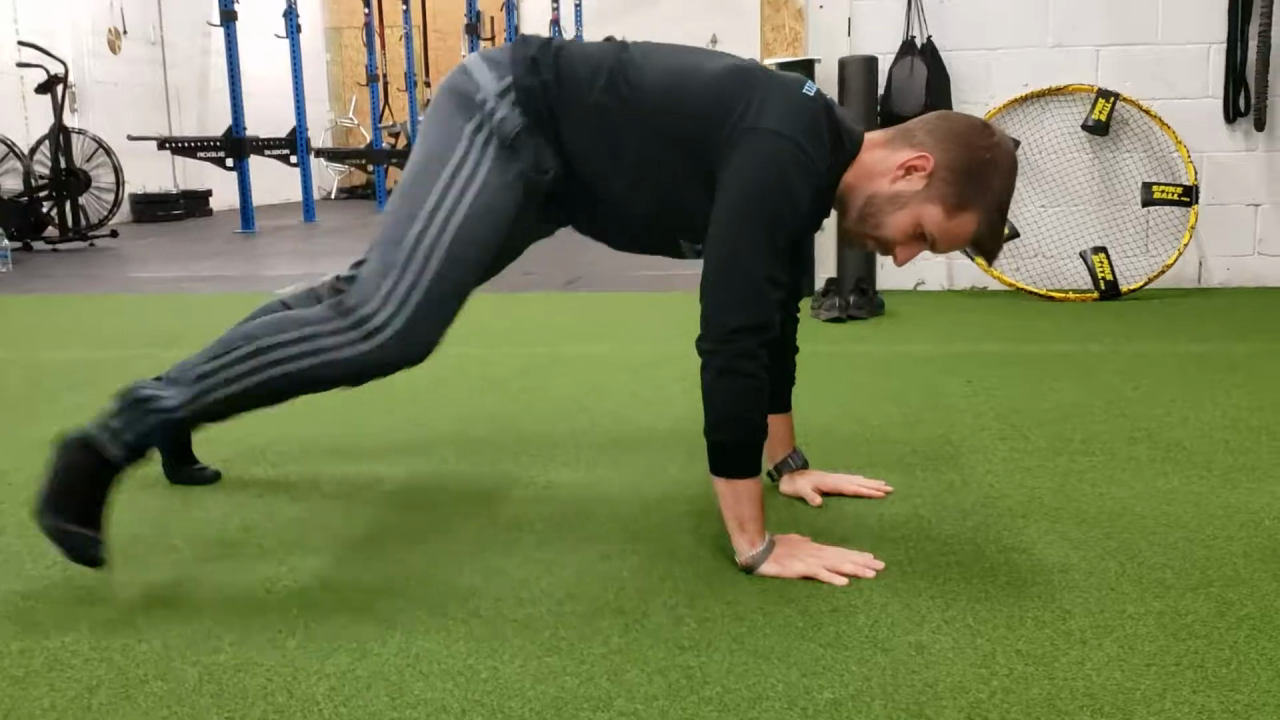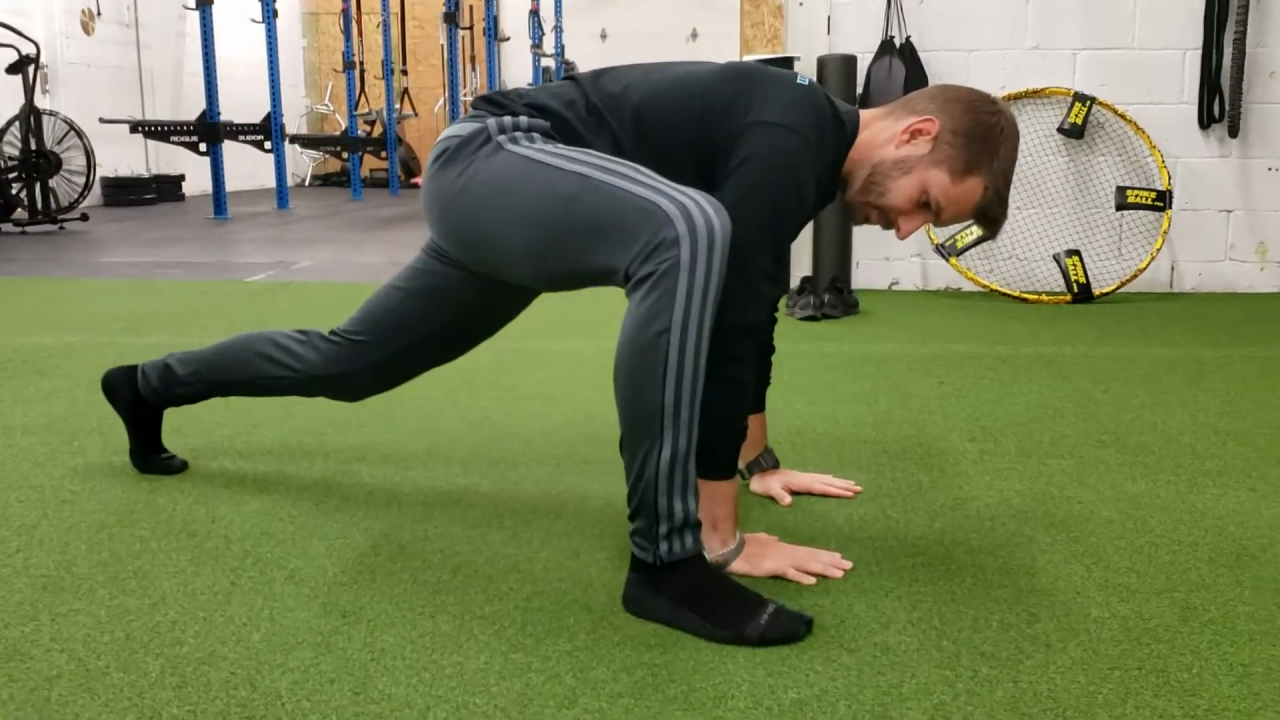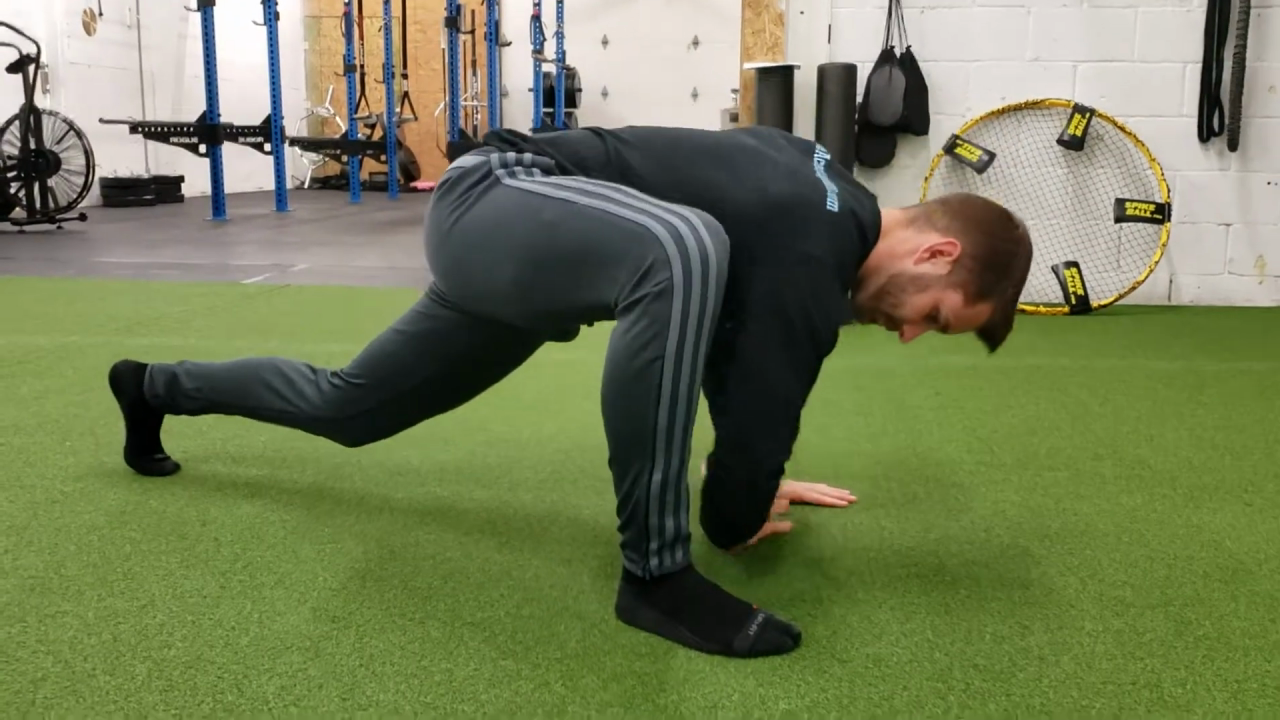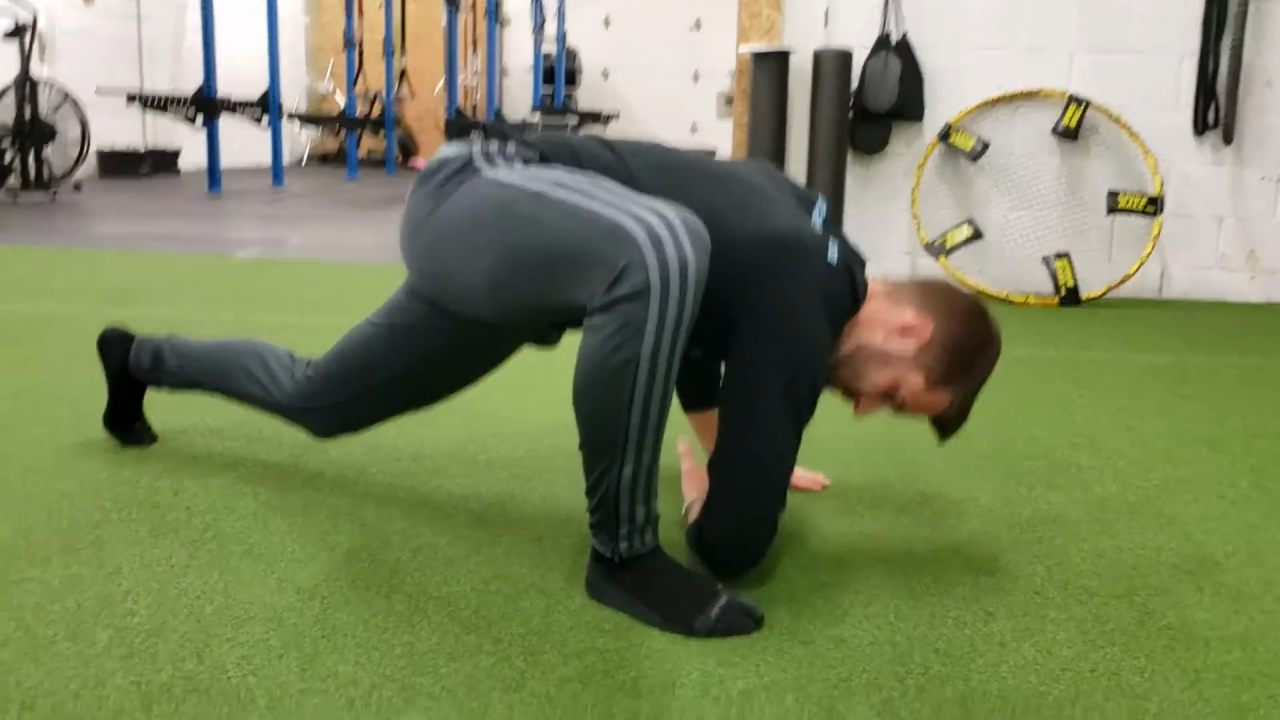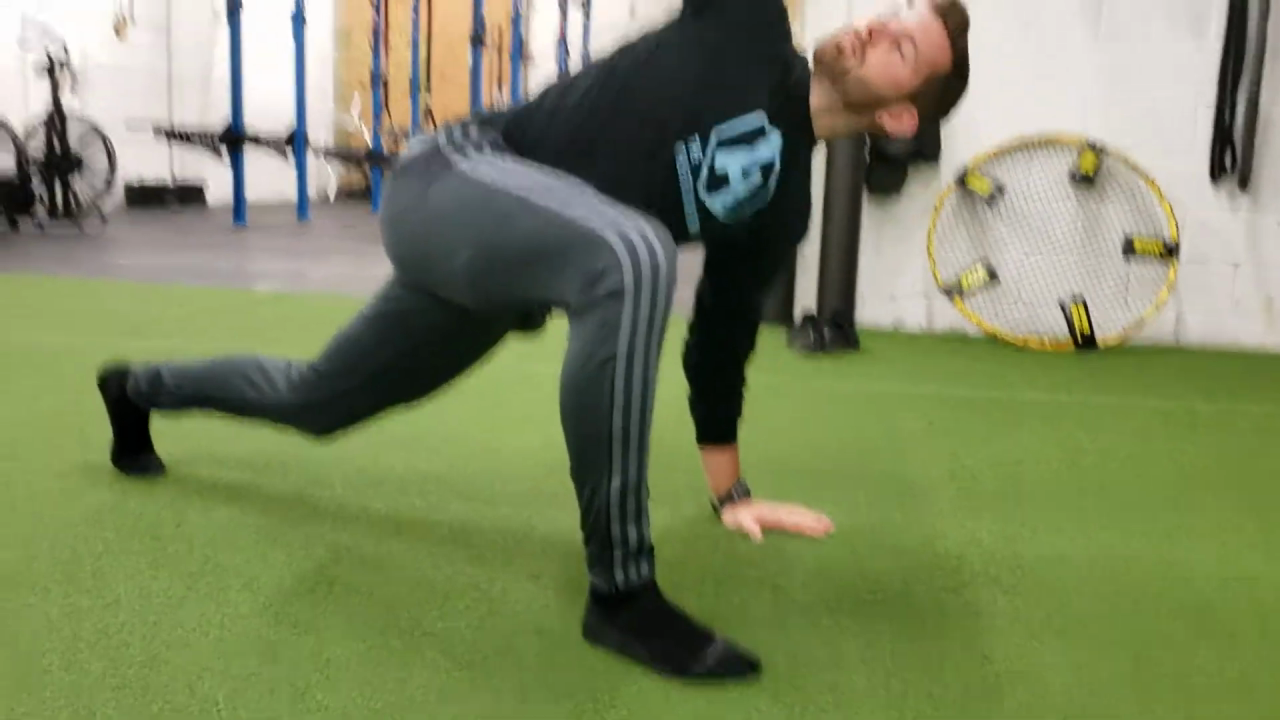
dt=0.7s
person 1, frame 1
left shoulder: (807, 161)
right shoulder: (786, 154)
left elbow: (772, 313)
right elbow: (732, 334)
left wrist: (787, 461)
right wrist: (753, 540)
left hip: (531, 150)
right hip: (507, 114)
left knee: (366, 302)
right knee: (385, 326)
left ankle: (169, 407)
right ankle: (118, 436)
person 1, frame 2
left shoulder: (802, 140)
right shoulder: (789, 142)
left elbow: (747, 310)
right elbow: (725, 325)
left wrist: (759, 459)
right wrist: (719, 537)
left hip: (505, 198)
right hip: (489, 159)
left knee: (349, 364)
right knee: (687, 231)
left ankle: (147, 386)
right ankle: (666, 559)
person 1, frame 3
left shoulder: (826, 198)
right shoulder: (813, 261)
left elbow: (724, 327)
right elbow: (739, 485)
left wrist: (757, 482)
right wrist: (744, 526)
left hip: (499, 234)
right hip: (489, 202)
left knee: (345, 406)
right knee: (683, 250)
left ankle: (154, 388)
right ankle: (655, 571)
person 1, frame 4
left shoulder: (807, 253)
right shoulder: (803, 302)
right elbow: (728, 544)
left wrist: (719, 450)
right wrist: (739, 482)
left hip: (482, 239)
right hip: (466, 200)
left knee: (318, 397)
right knee: (665, 249)
left ankle: (138, 359)
right ankle: (623, 555)
person 1, frame 5
left shoulder: (780, 200)
left elbow: (721, 334)
left wrist: (730, 491)
left hip: (487, 251)
right hip: (450, 179)
left knee: (312, 401)
right knee: (631, 253)
left ankle: (140, 389)
right ankle: (620, 587)
